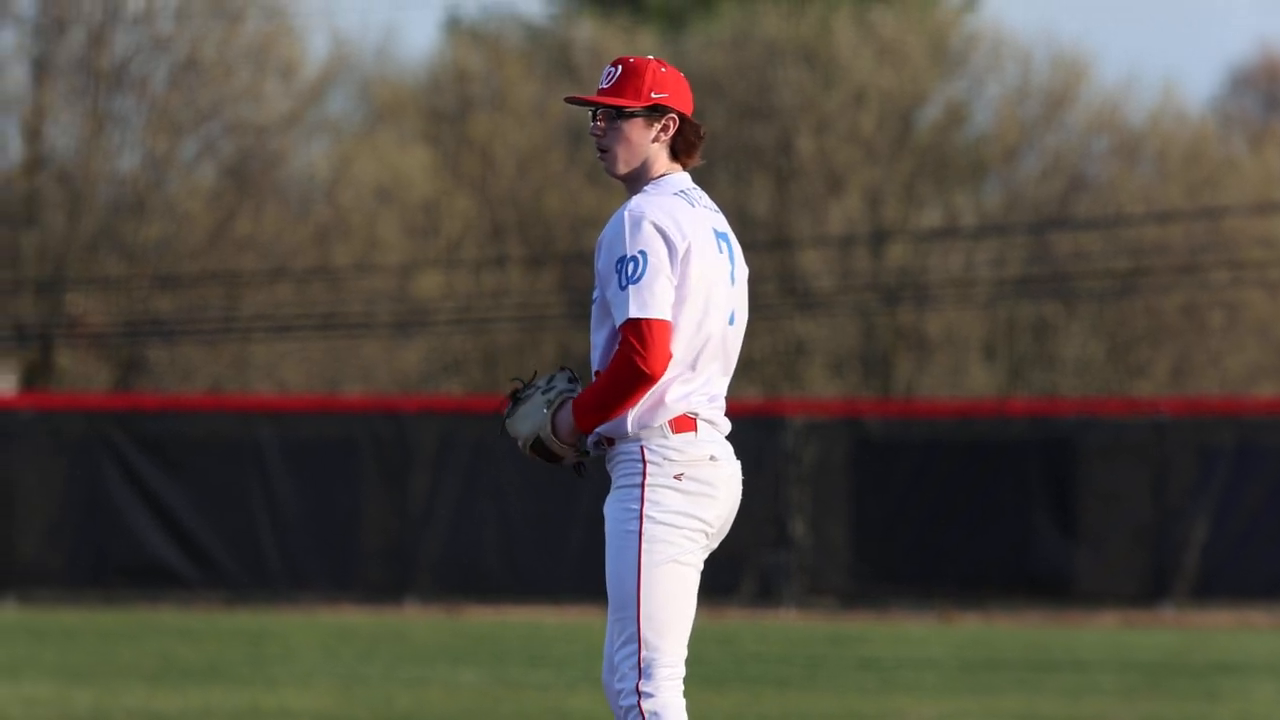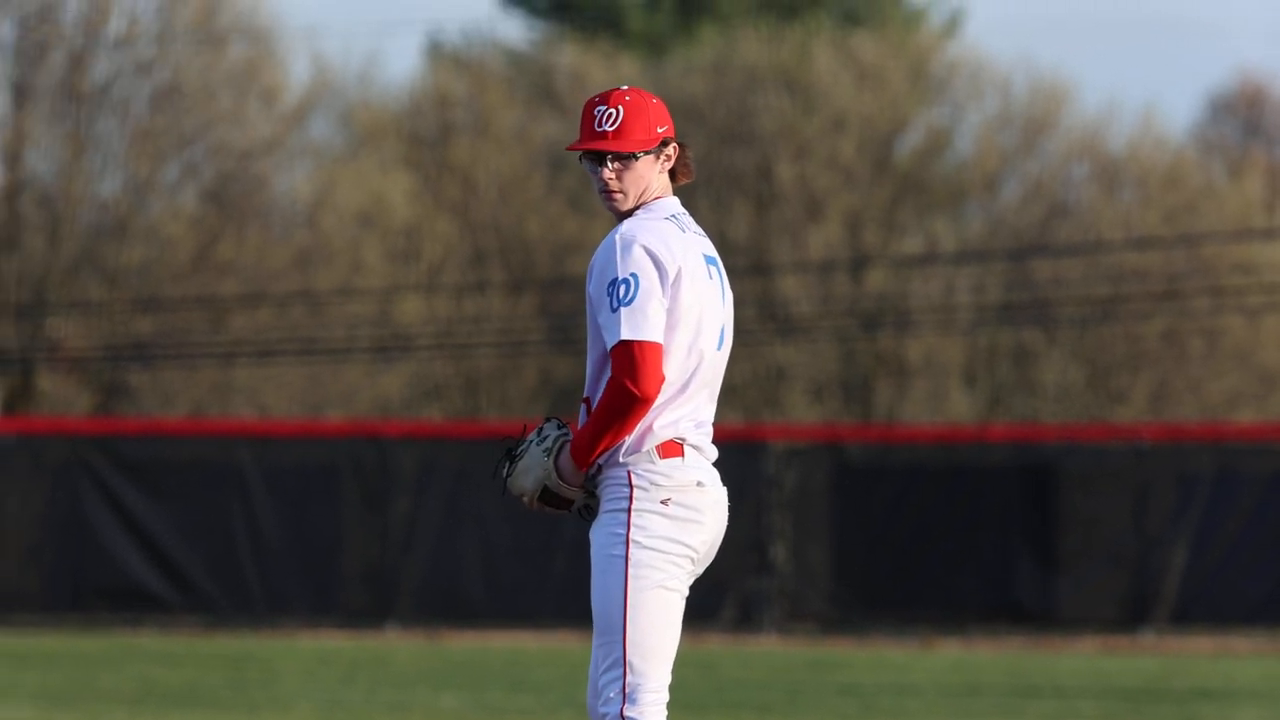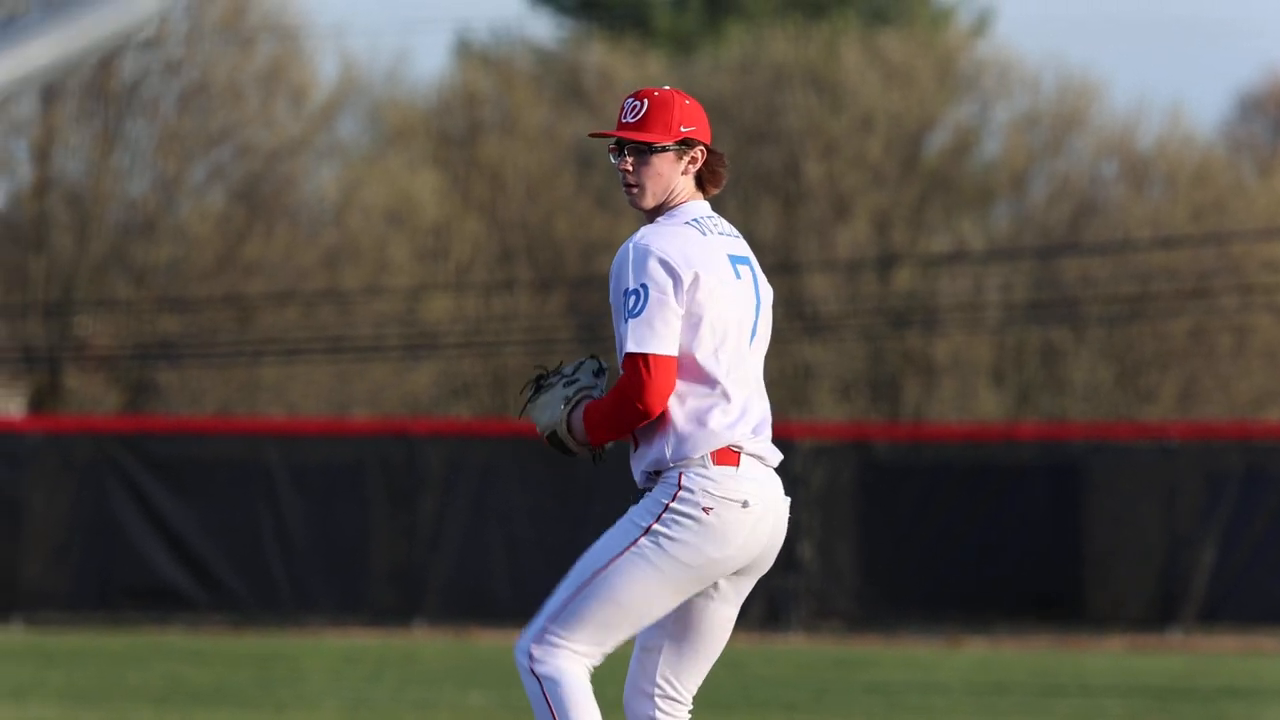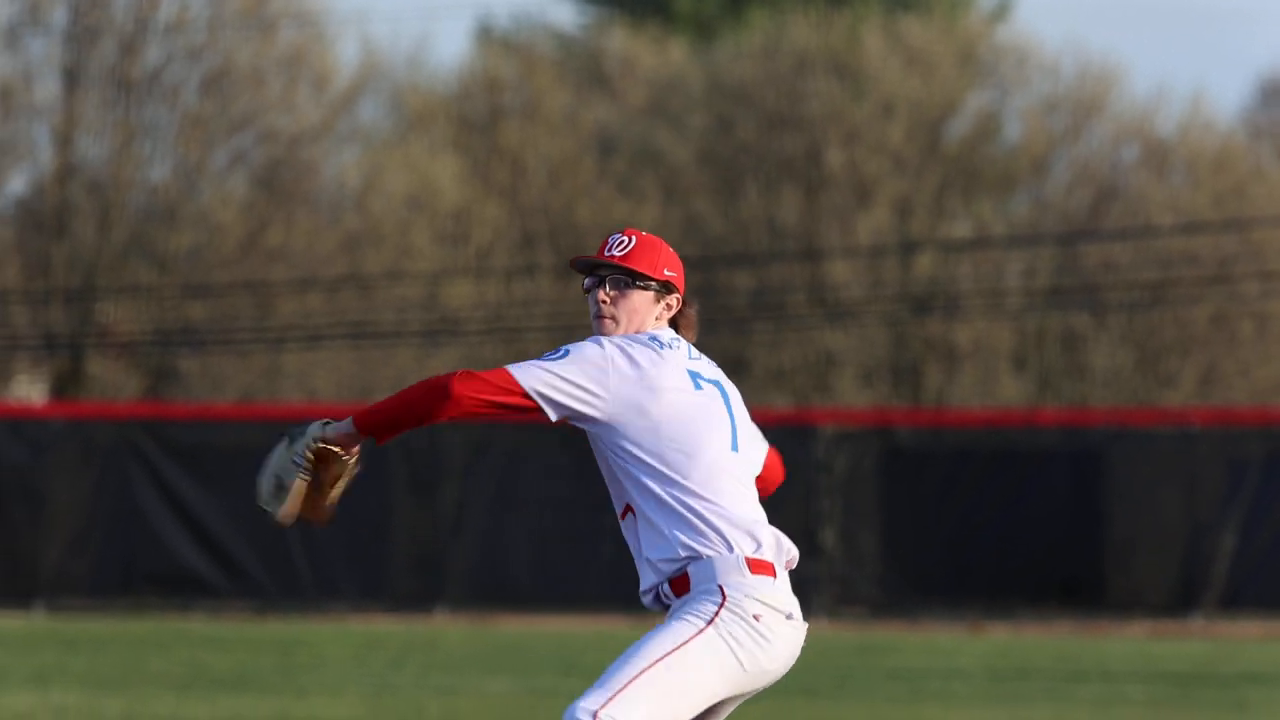
dt=0.7s
person 1, frame 1
left shoulder: (642, 217)
right shoulder: (709, 218)
left elbow: (646, 357)
left wrist: (577, 417)
right wrist: (592, 394)
left hip: (661, 465)
right hip: (708, 458)
person 1, frame 2
left shoulder: (632, 243)
right shoulder: (696, 243)
left elbow: (638, 382)
left wrist: (578, 456)
right wrist: (593, 449)
left hip: (649, 491)
right hip: (695, 485)
person 1, frame 3
left shoulder: (652, 248)
right shoulder: (736, 248)
left elbow: (646, 394)
left wrist: (585, 424)
right wrist: (607, 411)
left hip: (699, 498)
right hip: (756, 501)
left knee: (547, 653)
person 1, frame 4
left shoulder: (614, 364)
right shoulder: (708, 376)
left elbow: (467, 389)
right elbow: (768, 475)
left wrist: (358, 425)
left hip: (741, 611)
right hip: (764, 616)
